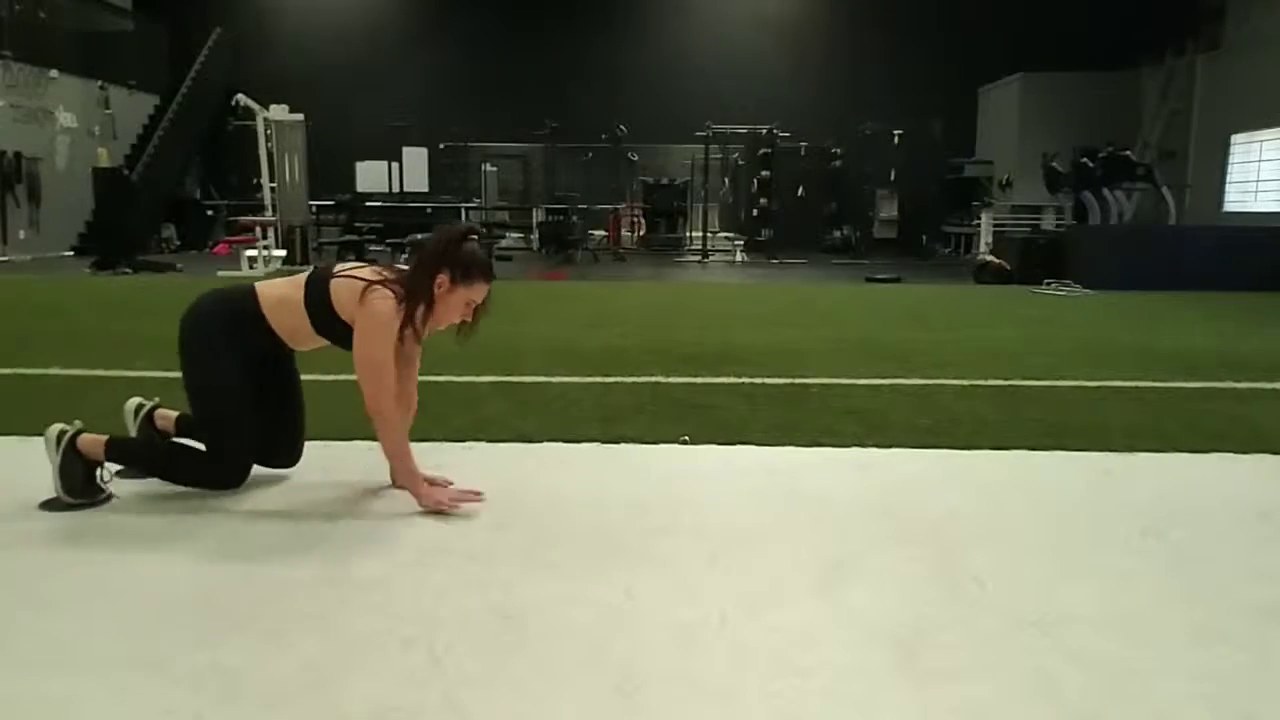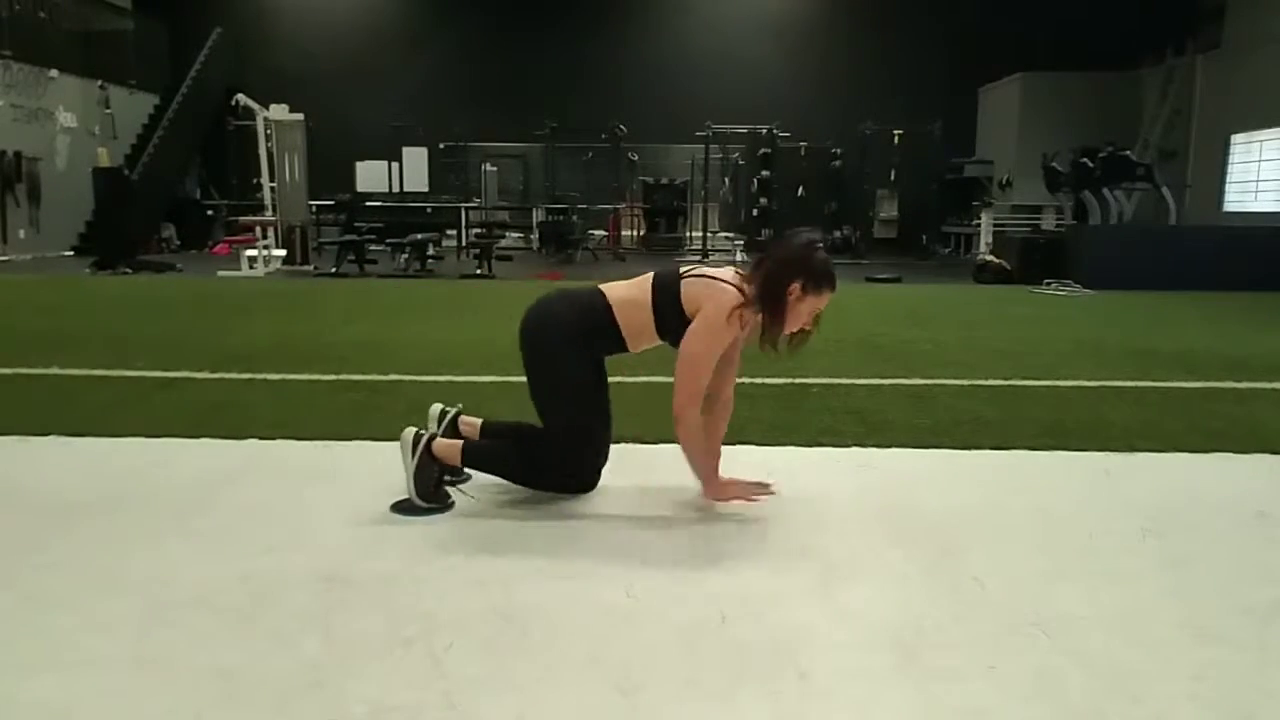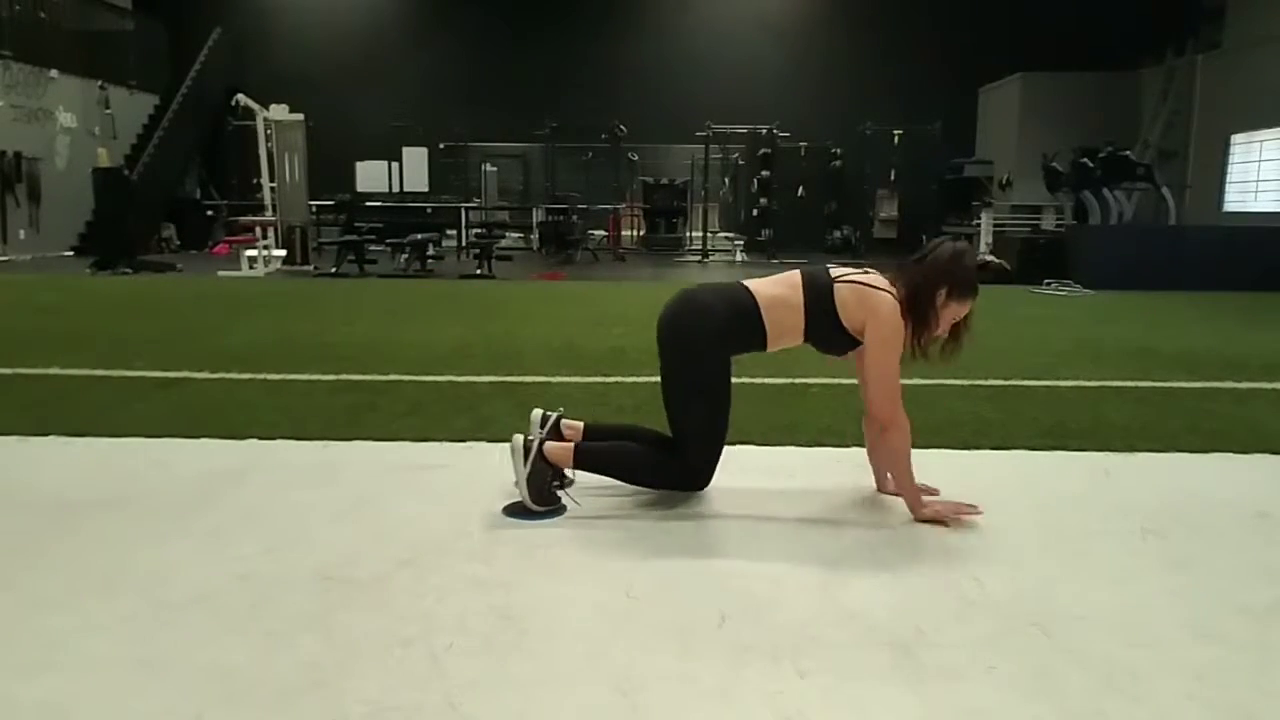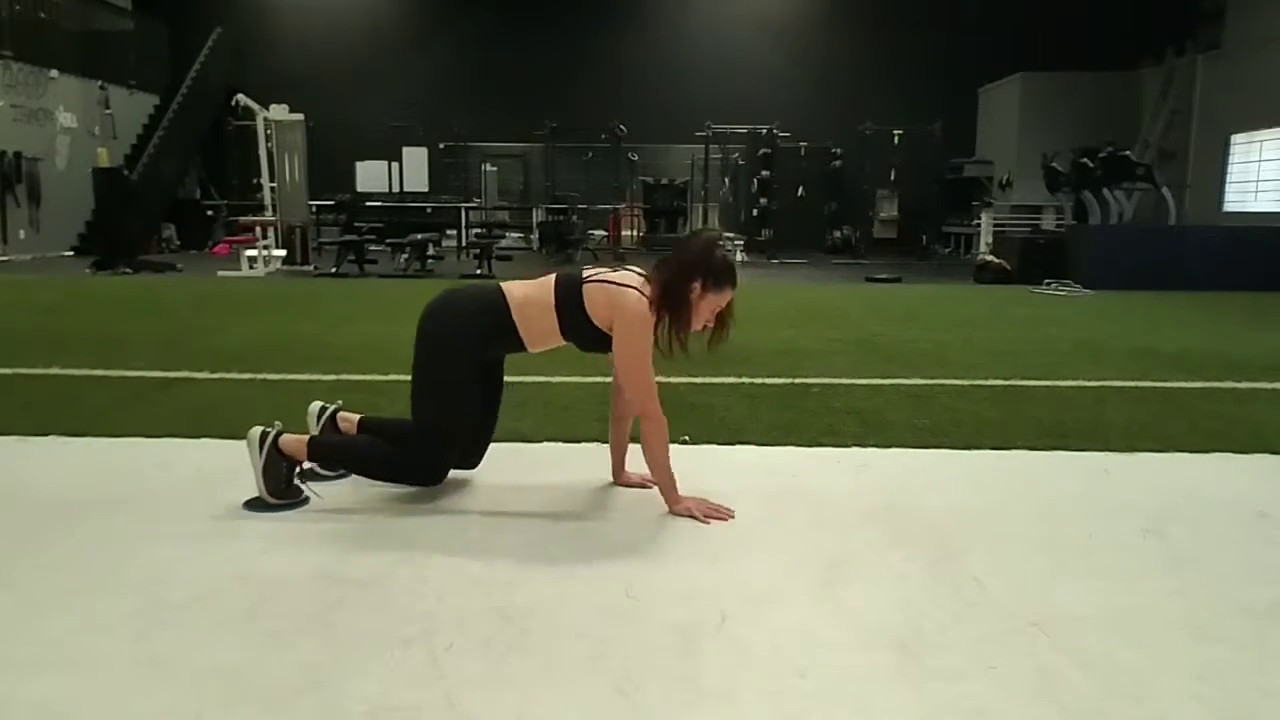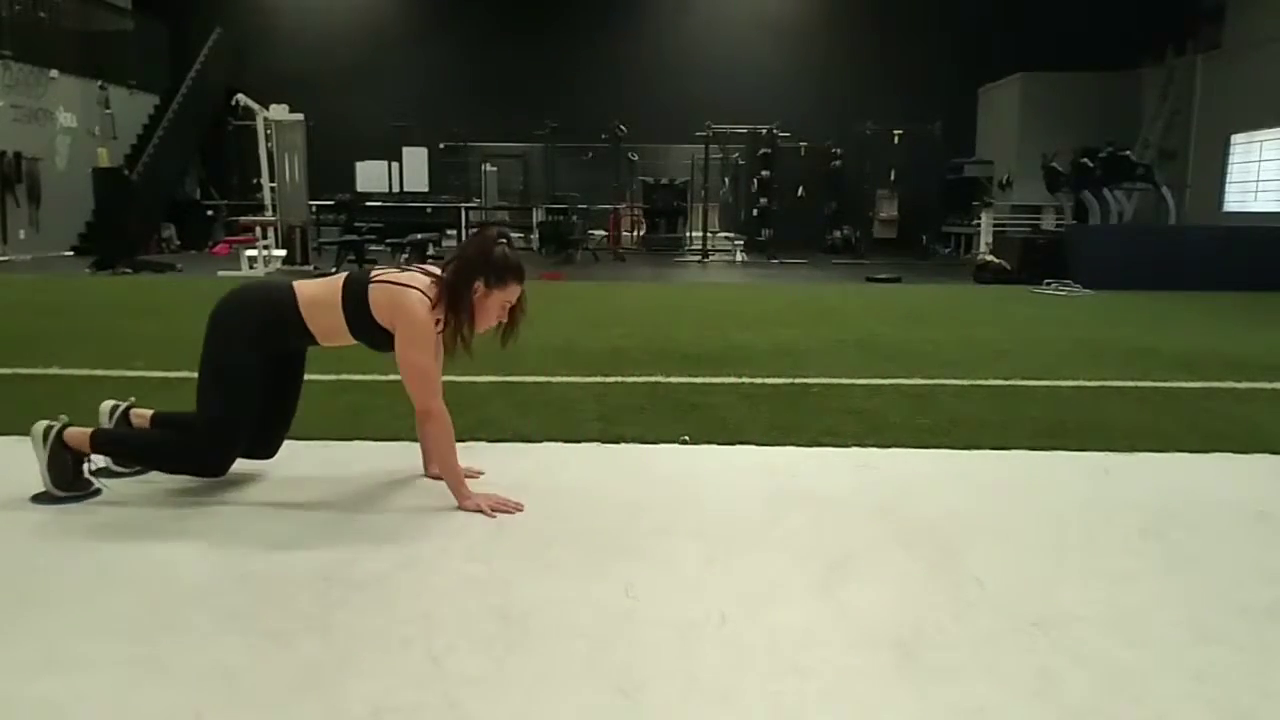
dt=1s
person 1, frame 1
left shoulder: (408, 296)
right shoulder: (381, 305)
left elbow: (406, 393)
right elbow: (383, 408)
left wrist: (402, 468)
right wrist: (420, 489)
left hip: (259, 336)
right hip: (216, 328)
left knee: (283, 453)
right knee: (228, 469)
left ankle: (157, 420)
right ankle: (79, 444)
person 1, frame 2
left shoulder: (737, 296)
right shoulder: (727, 307)
left elbow: (718, 391)
right elbow: (684, 406)
left wrist: (712, 472)
right wrist: (709, 481)
left hip: (569, 326)
right hip: (555, 330)
left knee: (580, 445)
right knee: (579, 474)
left ankle: (458, 425)
right ankle: (437, 451)
person 1, frame 3
left shoulder: (877, 299)
right shoulder: (884, 310)
left elbow: (883, 401)
right elbow: (887, 417)
left wrist: (889, 482)
right wrist: (917, 503)
left hip: (699, 318)
right hip: (699, 326)
left knee: (690, 450)
right knee: (691, 471)
left ankle: (559, 429)
right ankle: (546, 452)
person 1, frame 4
left shoulder: (644, 295)
right shoulder: (634, 305)
left elbow: (629, 394)
right elbow: (648, 409)
left wrist: (621, 470)
right wrist: (674, 498)
left hip: (476, 328)
right hip: (456, 326)
left knee: (466, 452)
right knee: (427, 465)
left ankle: (338, 422)
right ankle: (281, 445)
person 1, frame 5
left shoulder: (441, 289)
right shoulder: (416, 305)
left elbow: (432, 378)
right elbow: (431, 411)
left wrist: (436, 460)
right wrist: (463, 494)
left hip: (280, 327)
right hip: (246, 322)
left knee: (261, 442)
right knee: (214, 454)
left ankle: (132, 418)
right ankle: (64, 439)
